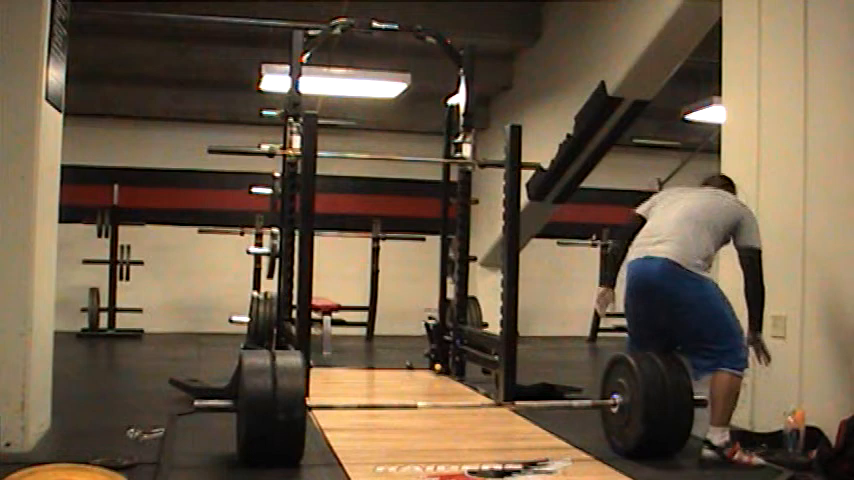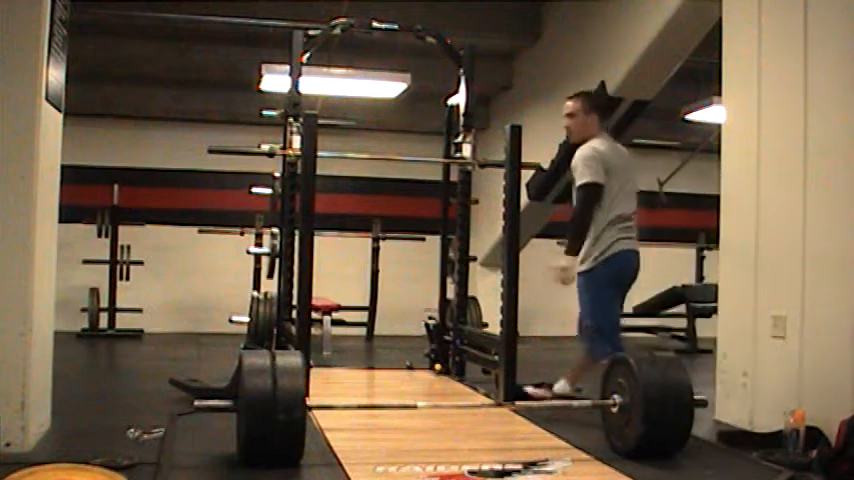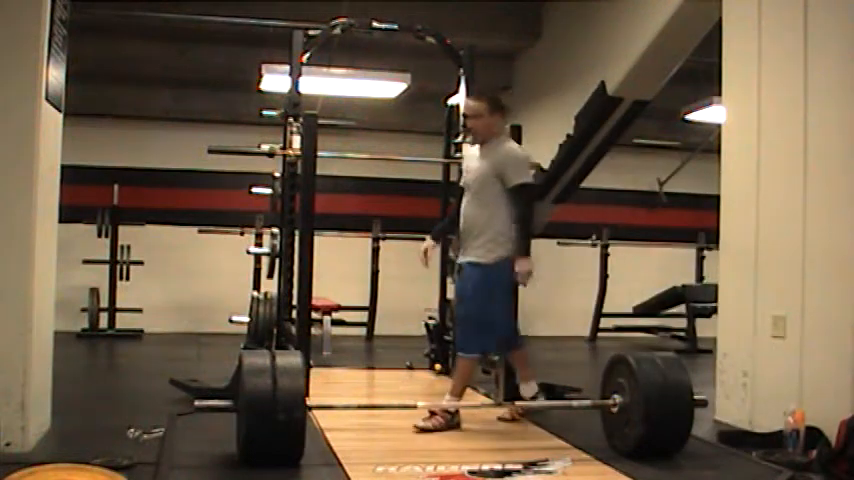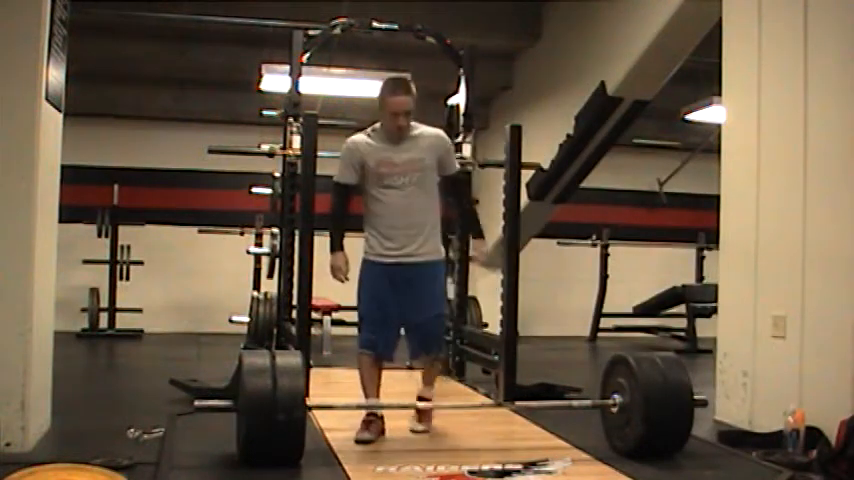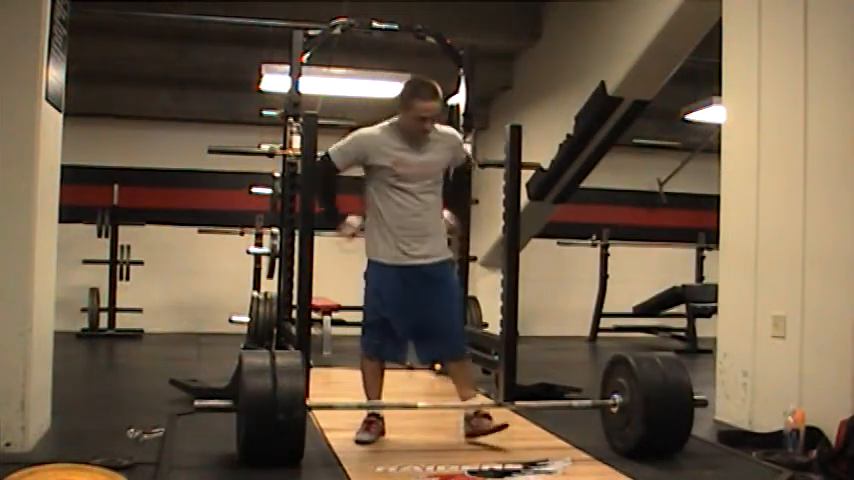
dt=1s
person 1, frame 1
left shoulder: (667, 195)
right shoulder: (739, 210)
left elbow: (625, 237)
right elbow: (753, 272)
left wrist: (607, 283)
right wrist: (754, 331)
left hip: (639, 269)
right hip: (681, 272)
left knee: (646, 354)
right knee: (728, 353)
right ankle: (717, 441)
person 1, frame 2
left shoulder: (589, 153)
right shoulder: (619, 152)
left elbow: (585, 206)
left wrist: (570, 254)
left hip: (602, 257)
right hip: (624, 252)
left knee: (603, 338)
right knee: (594, 331)
right ankle: (563, 388)
person 1, frame 3
left shoulder: (510, 155)
right shoulder: (471, 155)
left elbow: (523, 208)
left wrist: (523, 254)
right wrist: (435, 237)
left hip: (490, 260)
right hip: (470, 256)
left knee: (470, 330)
right knee: (499, 330)
left ankle: (450, 408)
right ankle: (530, 394)
person 1, frame 4
left shoulder: (436, 141)
right shoulder: (358, 146)
left elbow: (457, 190)
right elbow: (341, 200)
left wrist: (476, 235)
right wrist: (337, 249)
left hip: (427, 258)
right hip: (379, 259)
left knee: (429, 332)
right knee: (373, 337)
left ankle: (425, 397)
right ankle: (373, 413)
person 1, frame 5
left shoulder: (449, 140)
right shoulder: (371, 140)
left elbow: (461, 172)
right elbow: (325, 170)
right wrist: (338, 217)
left hip: (436, 260)
right hip: (387, 261)
left knee: (452, 339)
right knee: (376, 340)
left ankle: (473, 414)
right ankle: (374, 416)
